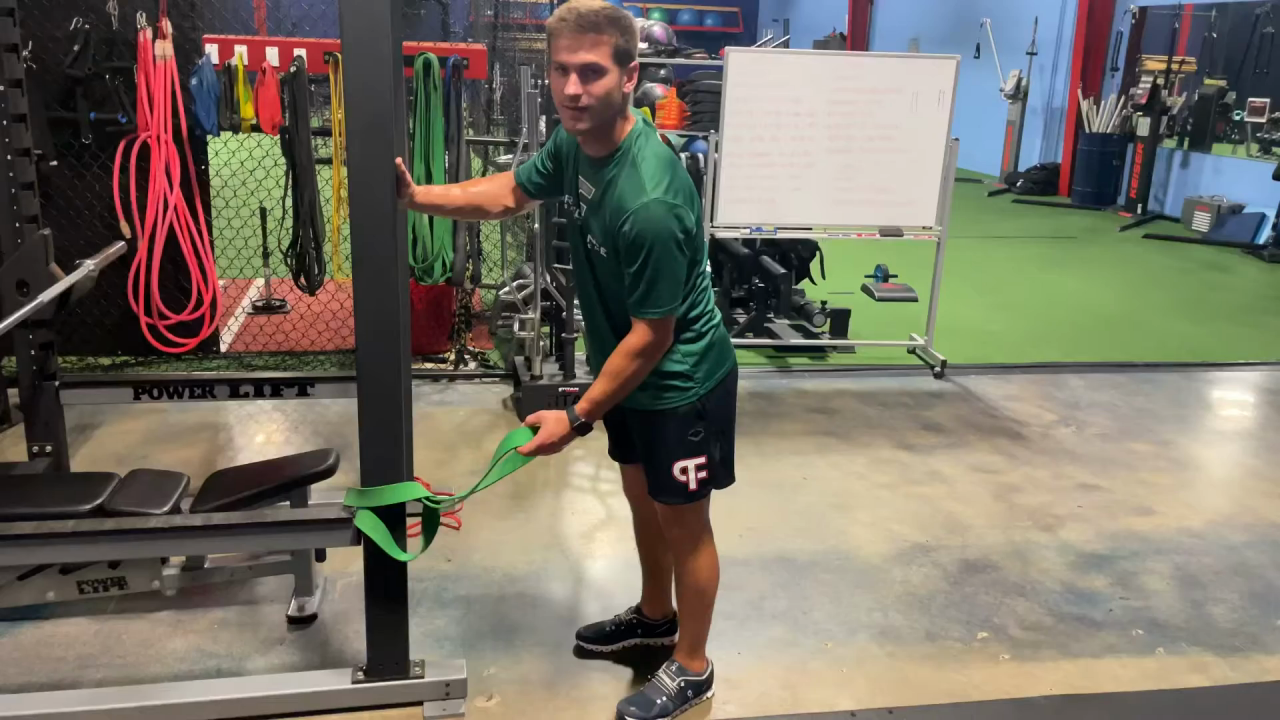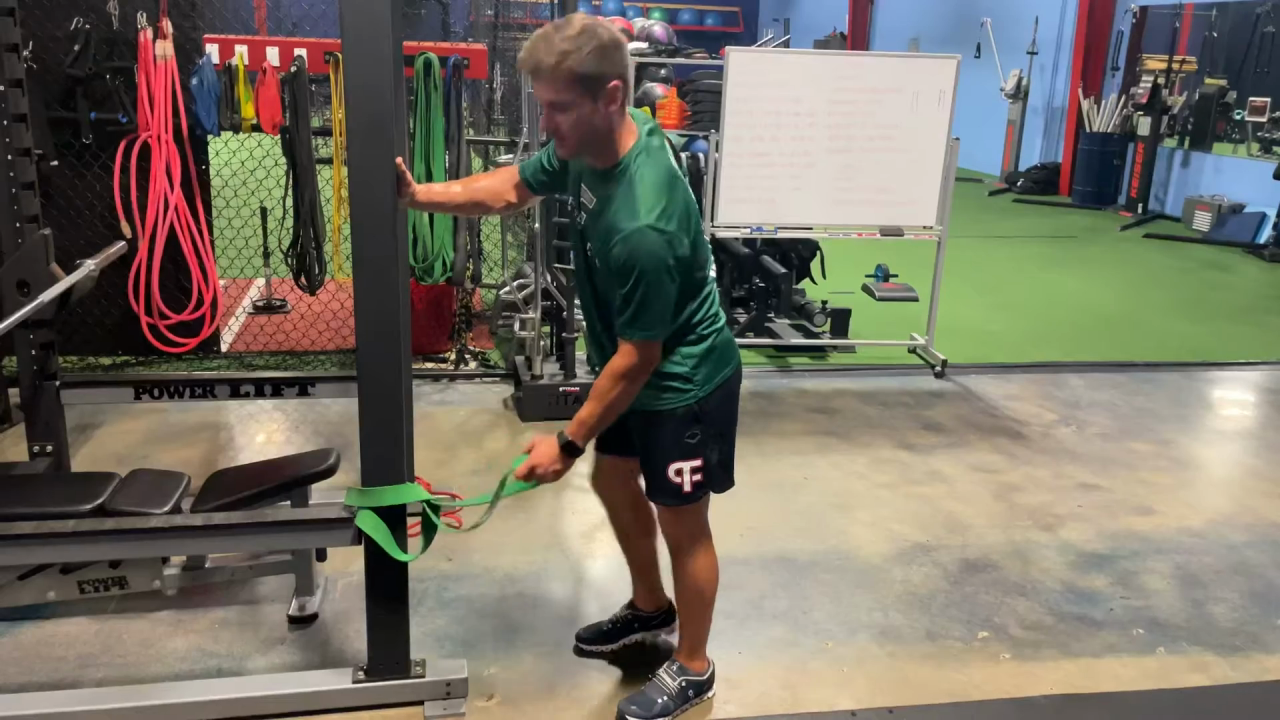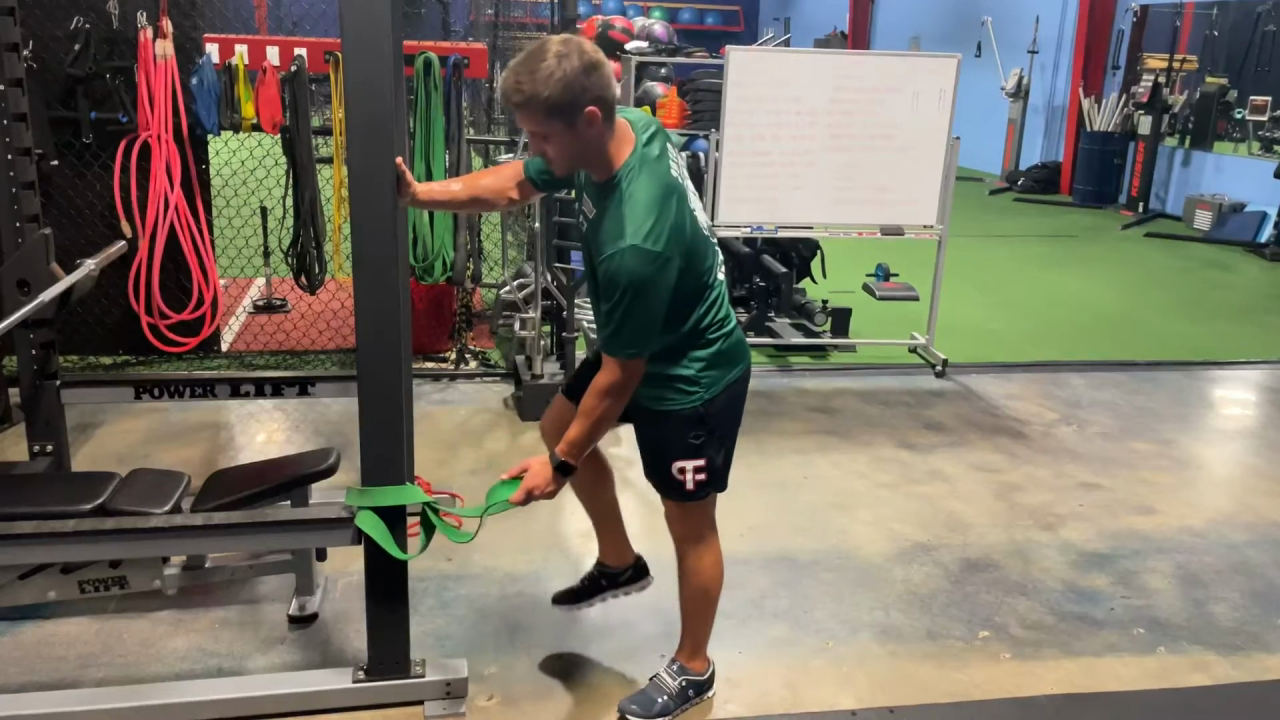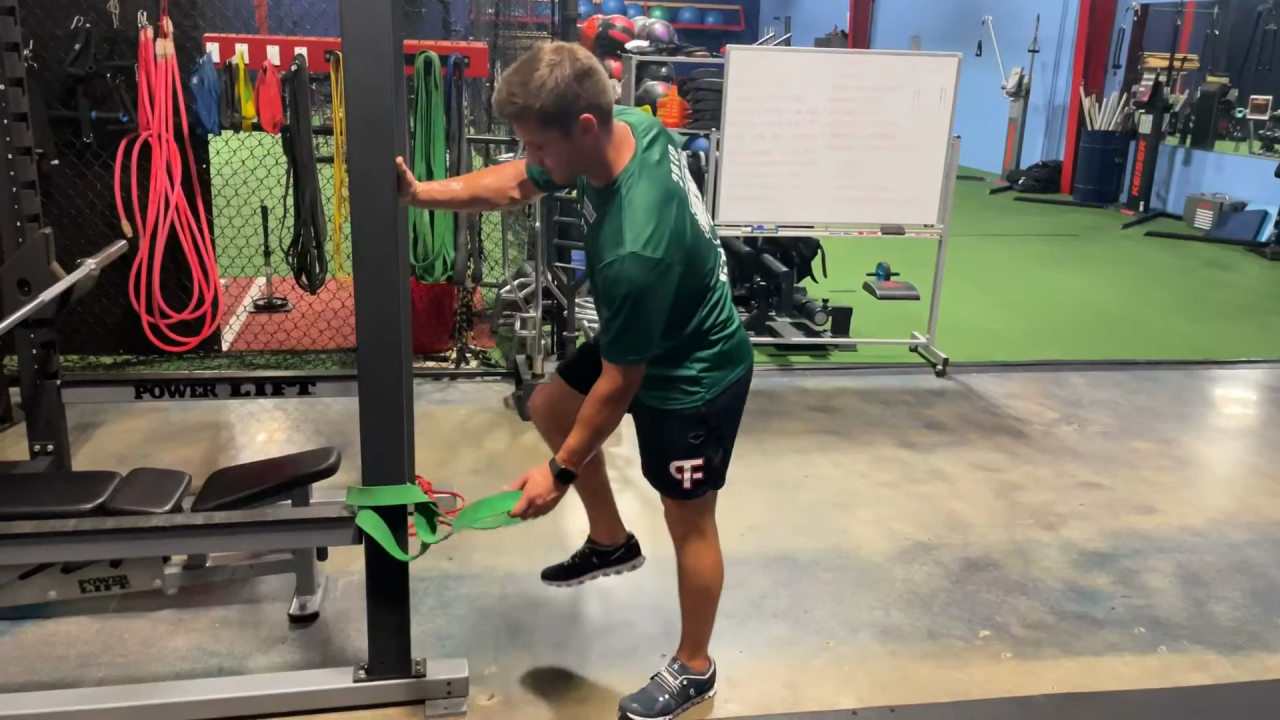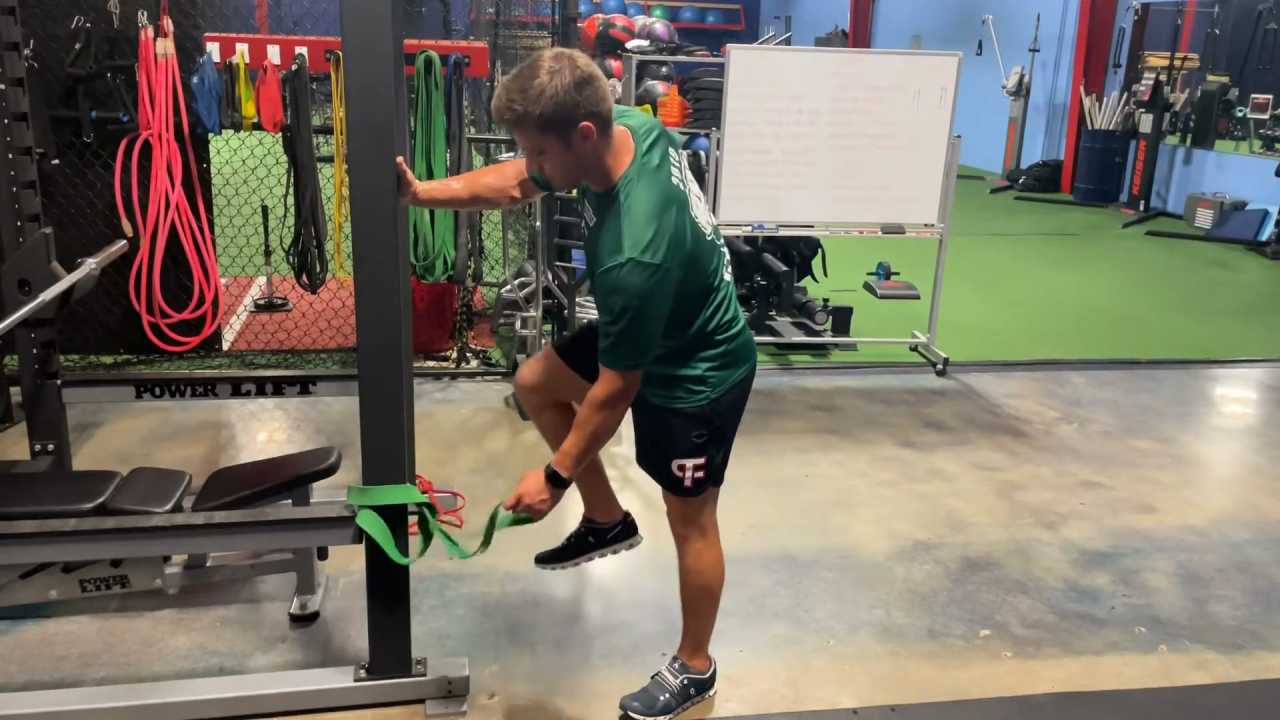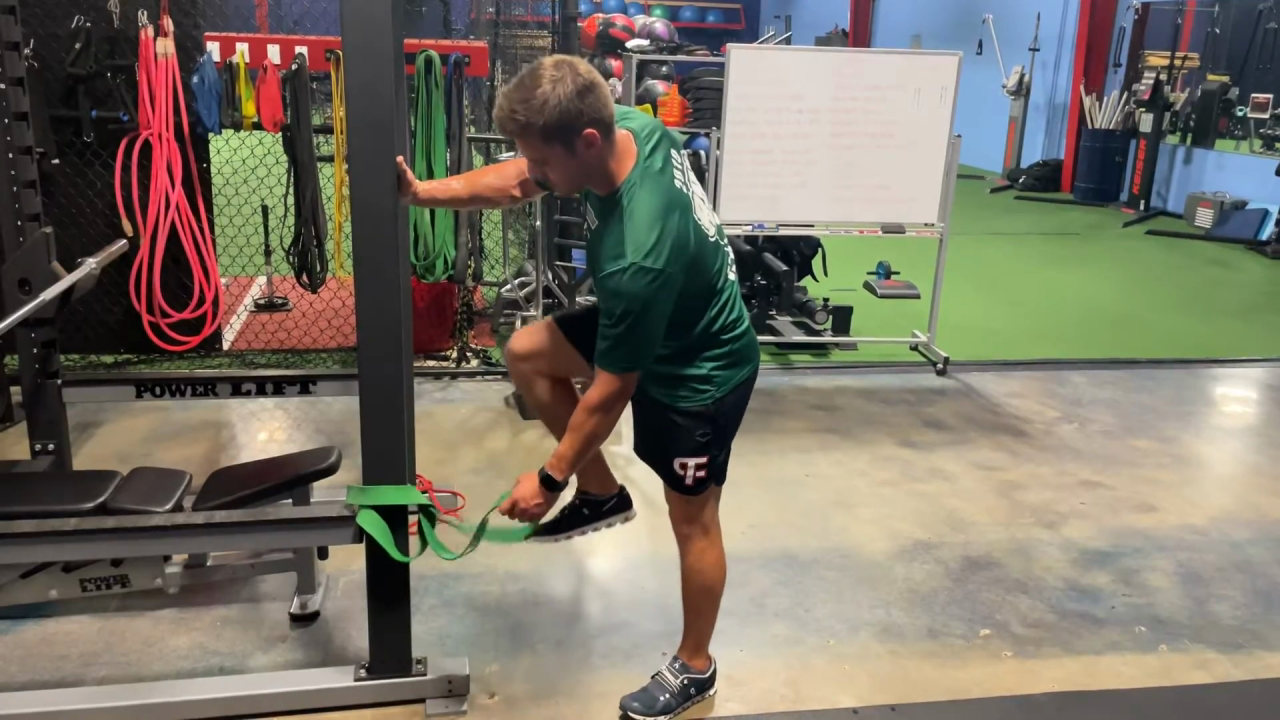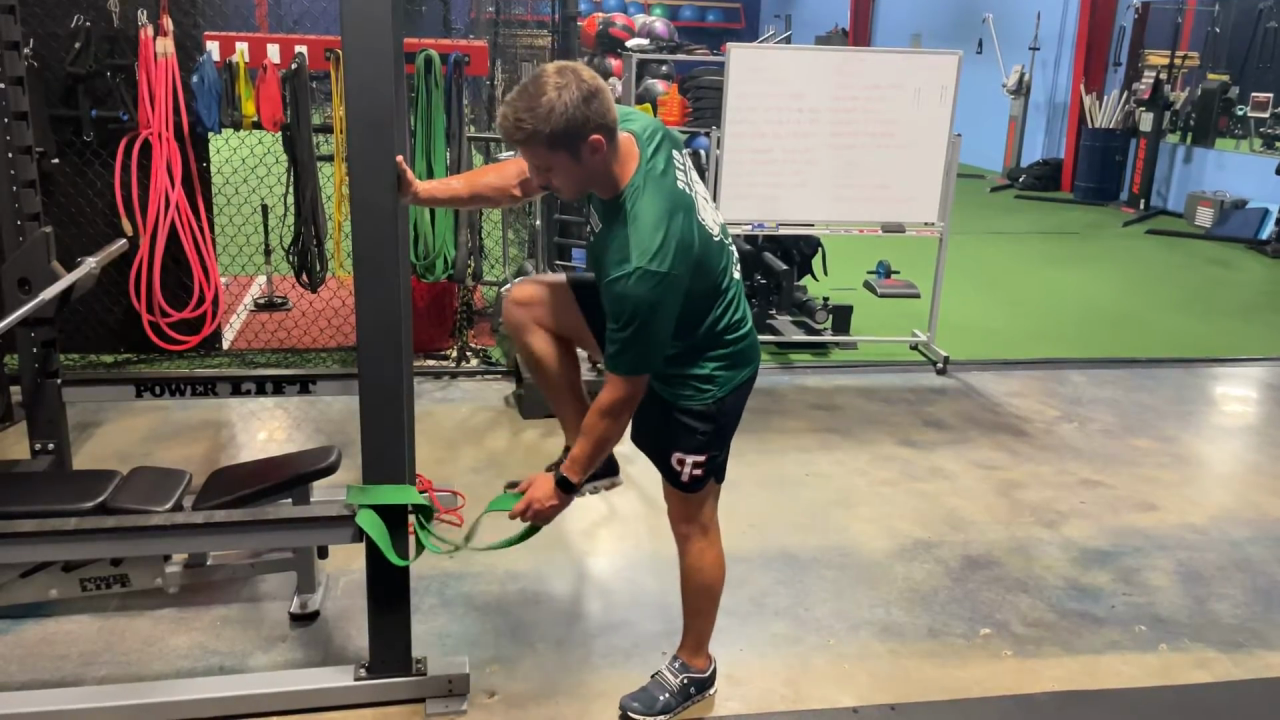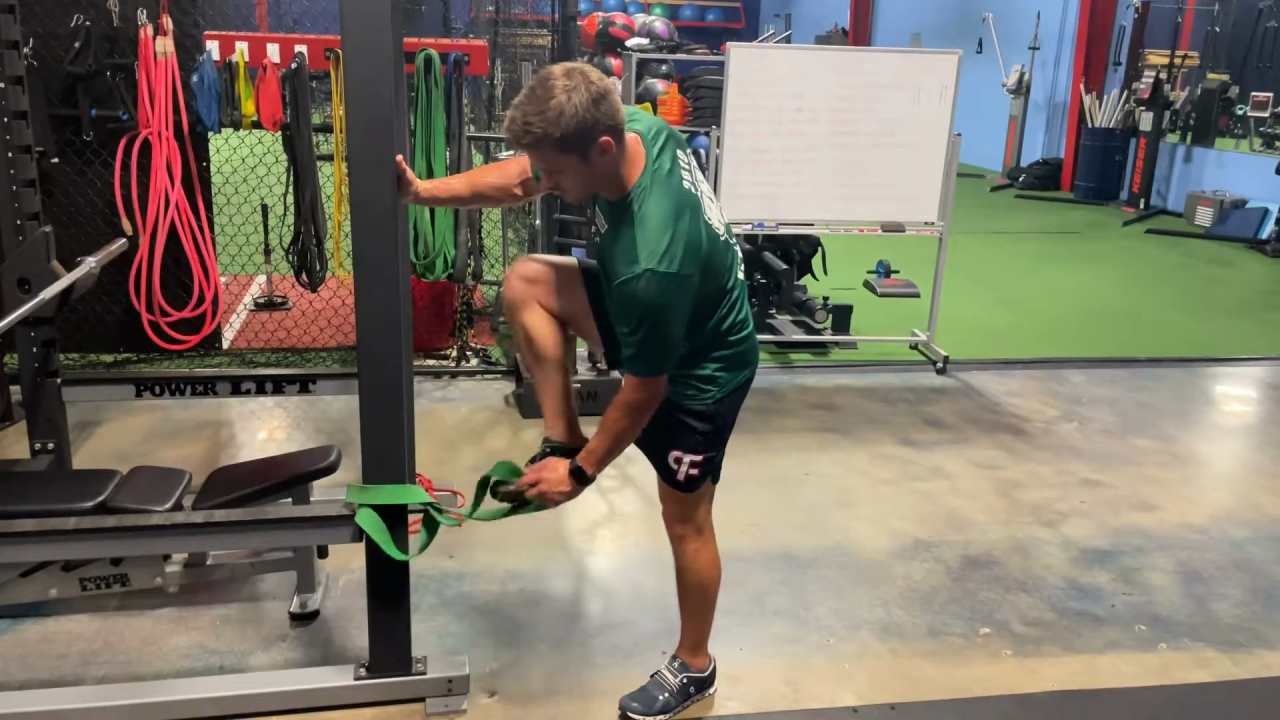
dt=0.2s
person 1, frame 1
left shoulder: (649, 204)
right shoulder: (579, 140)
left elbow: (652, 338)
right elbow: (508, 192)
left wrist: (577, 420)
right wrist: (418, 196)
left hip: (681, 382)
right hip: (630, 368)
left knee: (682, 521)
right knee: (642, 498)
right ankle: (655, 614)
person 1, frame 2
left shoulder: (643, 226)
right shoulder: (590, 143)
left elbow: (637, 358)
right elbow: (511, 188)
left wrist: (570, 443)
right wrist: (419, 194)
left hip: (684, 379)
right hip: (640, 362)
left knee: (683, 524)
right knee: (617, 488)
right ankle: (650, 606)
person 1, frame 3
left shoulder: (635, 244)
right shoulder: (625, 127)
left elbow: (621, 377)
right elbow: (514, 184)
left wrist: (560, 464)
right wrist: (420, 193)
left hip: (693, 375)
right hip: (647, 343)
left knee: (689, 523)
right knee: (557, 427)
right ankle: (618, 560)
person 1, frame 4
left shoulder: (634, 250)
right shoulder: (628, 126)
left elbow: (619, 384)
right elbow: (516, 184)
left wrist: (560, 473)
right wrist: (422, 193)
left hip: (695, 373)
right hip: (649, 336)
left knee: (688, 521)
right knee: (546, 407)
right ankle: (610, 539)
person 1, frame 5
left shoulder: (634, 255)
right shoulder: (628, 126)
left elbow: (615, 389)
right elbow: (515, 184)
left wrist: (554, 476)
right wrist: (424, 192)
left hip: (697, 371)
right hip: (651, 332)
left knee: (689, 520)
right knee: (534, 383)
right ankle: (606, 519)
person 1, frame 6
left shoulder: (637, 259)
right shoulder: (628, 126)
left elbow: (612, 390)
right elbow: (515, 184)
left wrist: (550, 478)
right wrist: (425, 192)
left hip: (700, 369)
right hip: (656, 327)
left knee: (691, 520)
right knee: (525, 353)
right ankle: (600, 492)
person 1, frame 7
left shoulder: (643, 263)
right shoulder: (629, 128)
left elbow: (624, 392)
right elbow: (515, 182)
left wrist: (567, 481)
right wrist: (424, 191)
left hip: (702, 367)
right hip: (657, 325)
left knee: (690, 518)
right knee: (524, 302)
left ankle: (694, 667)
right ankle: (588, 453)
person 1, frame 8
left shoulder: (652, 263)
right shoulder: (631, 128)
left elbow: (643, 392)
right elbow: (518, 179)
left wrist: (581, 474)
right wrist: (425, 190)
left hip: (700, 368)
right hip: (657, 322)
left knee: (684, 519)
right knee: (526, 280)
left ankle: (693, 666)
right ankle: (560, 440)
